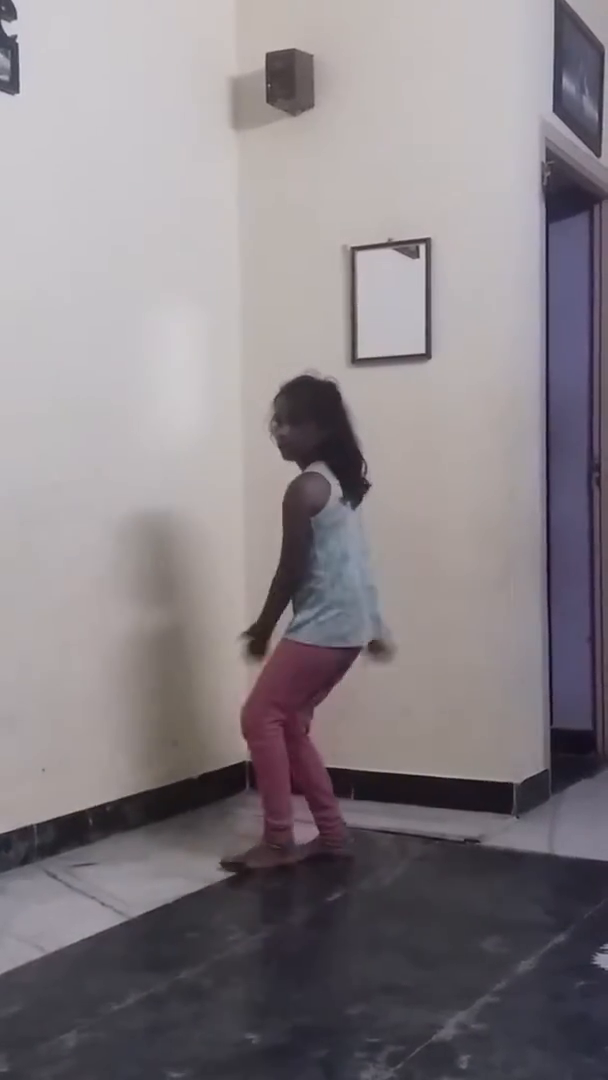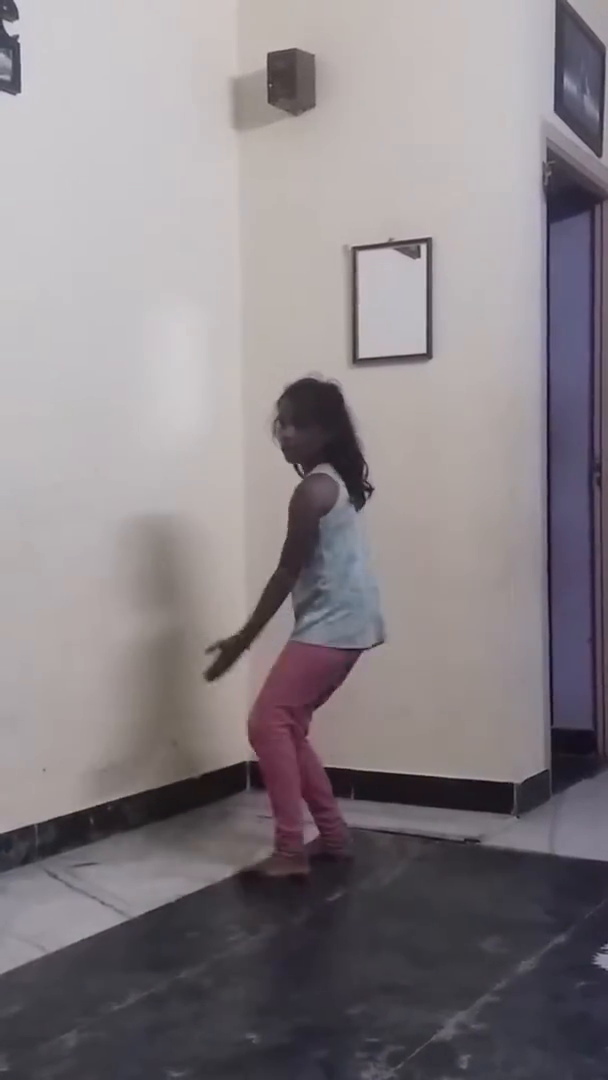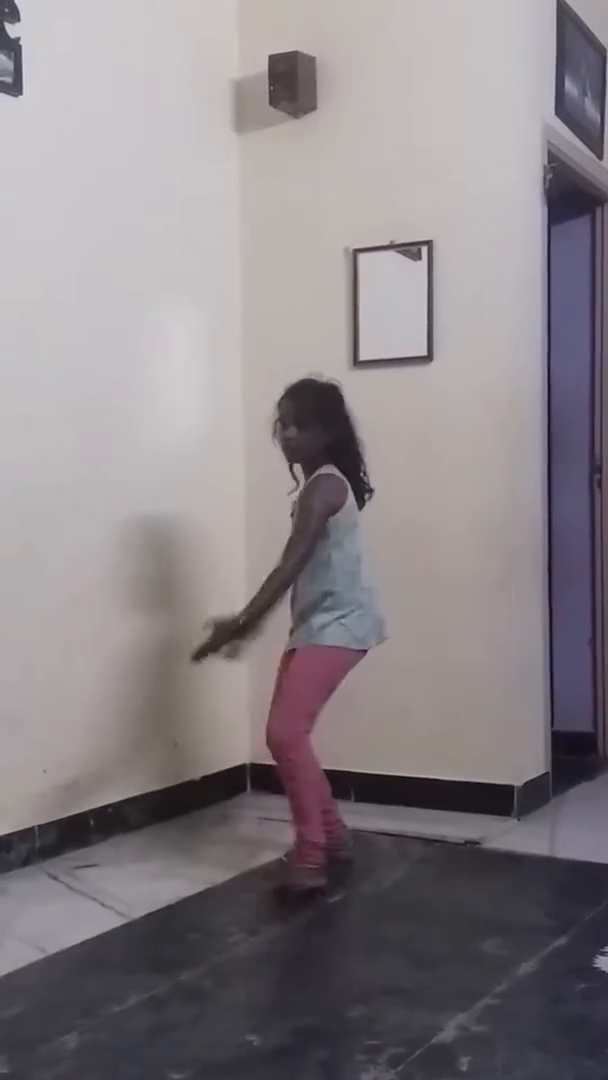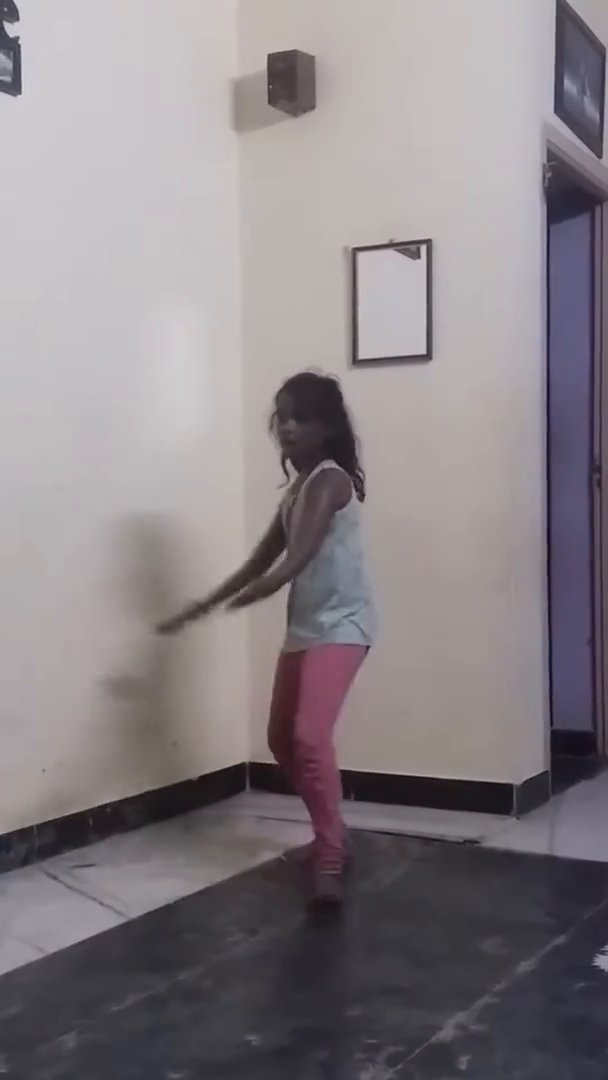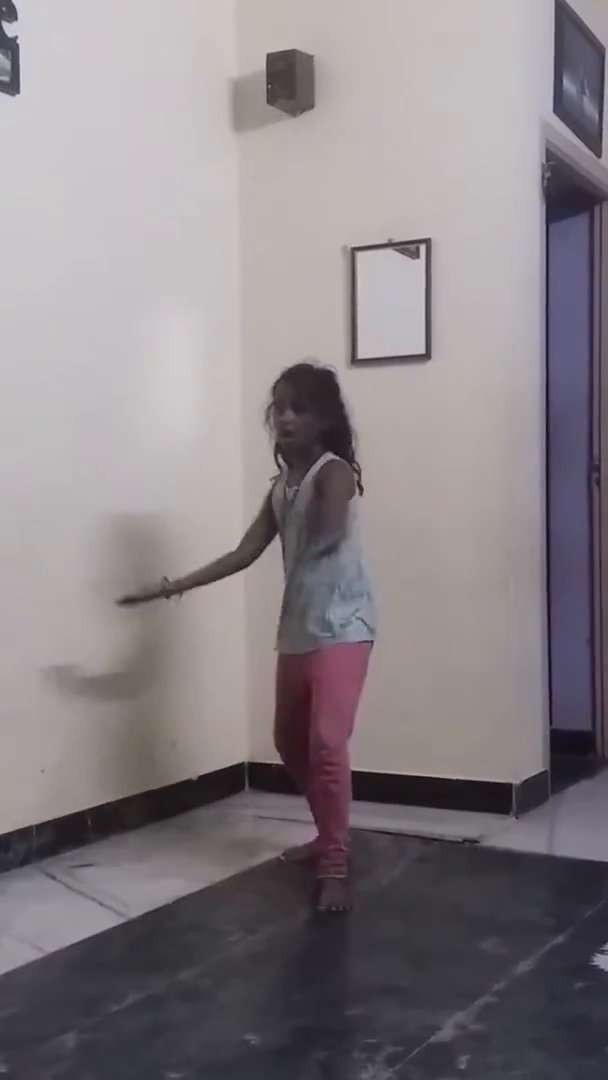
dt=0.1s
person 1, frame 1
left shoulder: (305, 487)
right shoulder: (338, 481)
left elbow: (293, 570)
left wrist: (262, 628)
right wrist: (370, 633)
left hip: (327, 624)
right hip: (352, 622)
left knee: (259, 717)
right knee: (290, 723)
left ankle: (278, 840)
right ankle: (333, 832)
person 1, frame 2
left shoulder: (312, 490)
right shoulder: (336, 484)
left elbow: (288, 573)
left wrist: (243, 639)
left hip: (331, 627)
right hip: (348, 624)
left knee: (267, 722)
right knee: (287, 726)
left ankle: (289, 847)
right ankle: (332, 832)
person 1, frame 3
left shoulder: (324, 487)
right shoulder: (313, 489)
left elbow: (295, 568)
right elbow: (290, 566)
left wrist: (245, 622)
right wrist: (244, 622)
left hip: (338, 627)
right hip: (314, 628)
left knee: (285, 732)
right knee: (290, 736)
left ankle: (312, 854)
right ankle: (326, 837)
person 1, frame 4
left shoulder: (330, 482)
right shoulder: (298, 488)
left elbow: (300, 558)
right elbow: (260, 557)
left wrist: (252, 594)
right wrist: (203, 605)
left hip: (339, 627)
right hip: (306, 628)
left knee: (309, 736)
right knee: (283, 739)
left ankle: (329, 862)
right ankle: (328, 840)
person 1, frame 5
left shoulder: (333, 472)
right shoulder: (280, 484)
left elbow: (334, 529)
right elbow: (242, 553)
left wrist: (318, 541)
right wrist: (173, 586)
left hip: (340, 625)
right hip: (298, 627)
left knee: (325, 741)
right knee: (290, 741)
left ankle: (336, 867)
right ankle: (329, 838)
